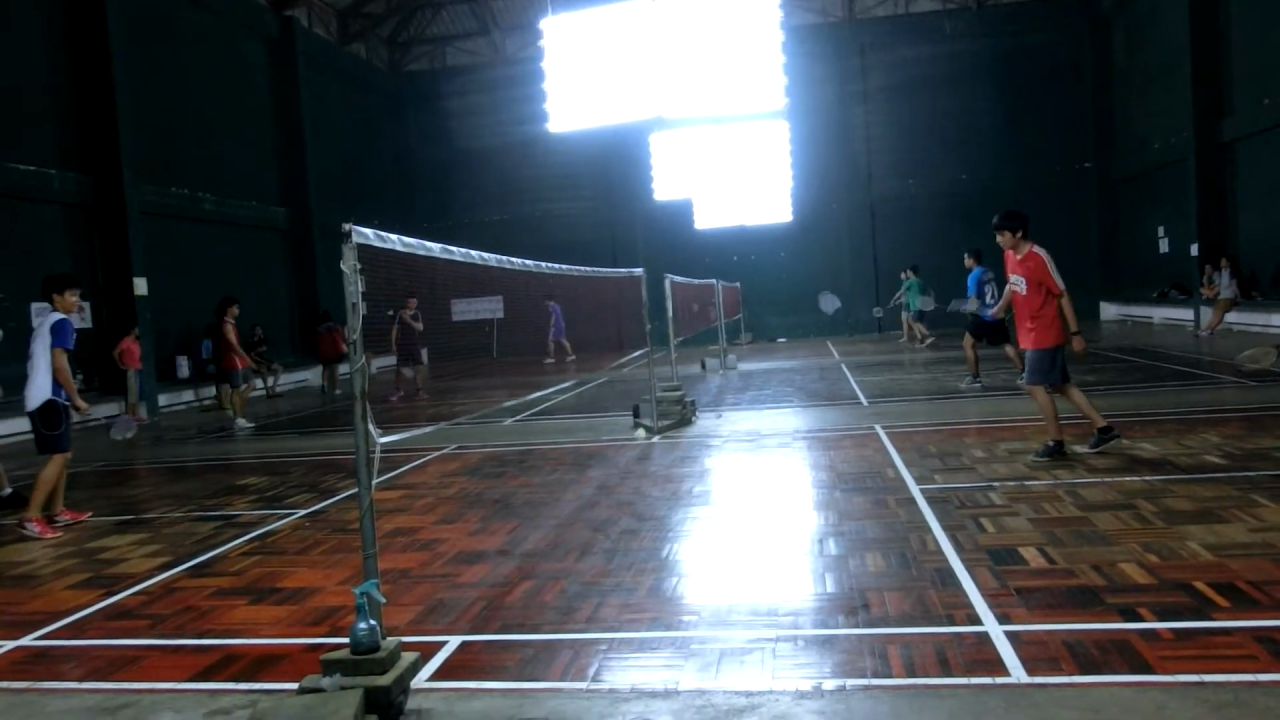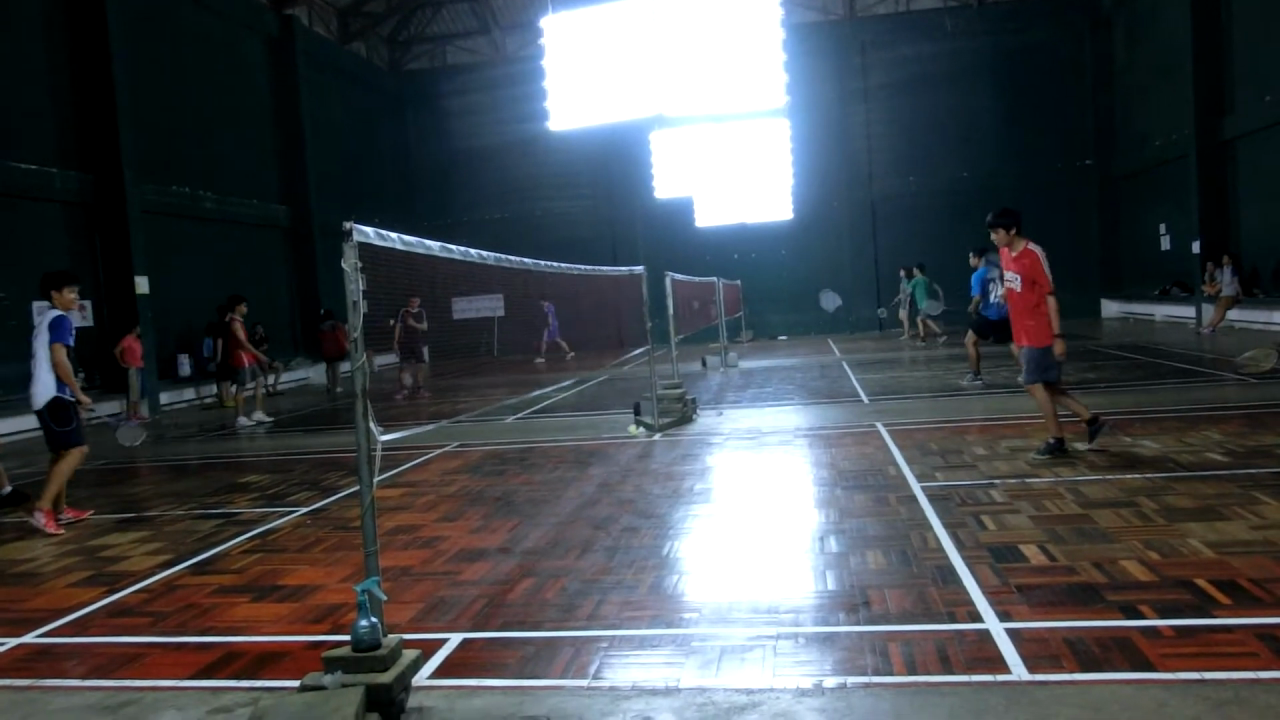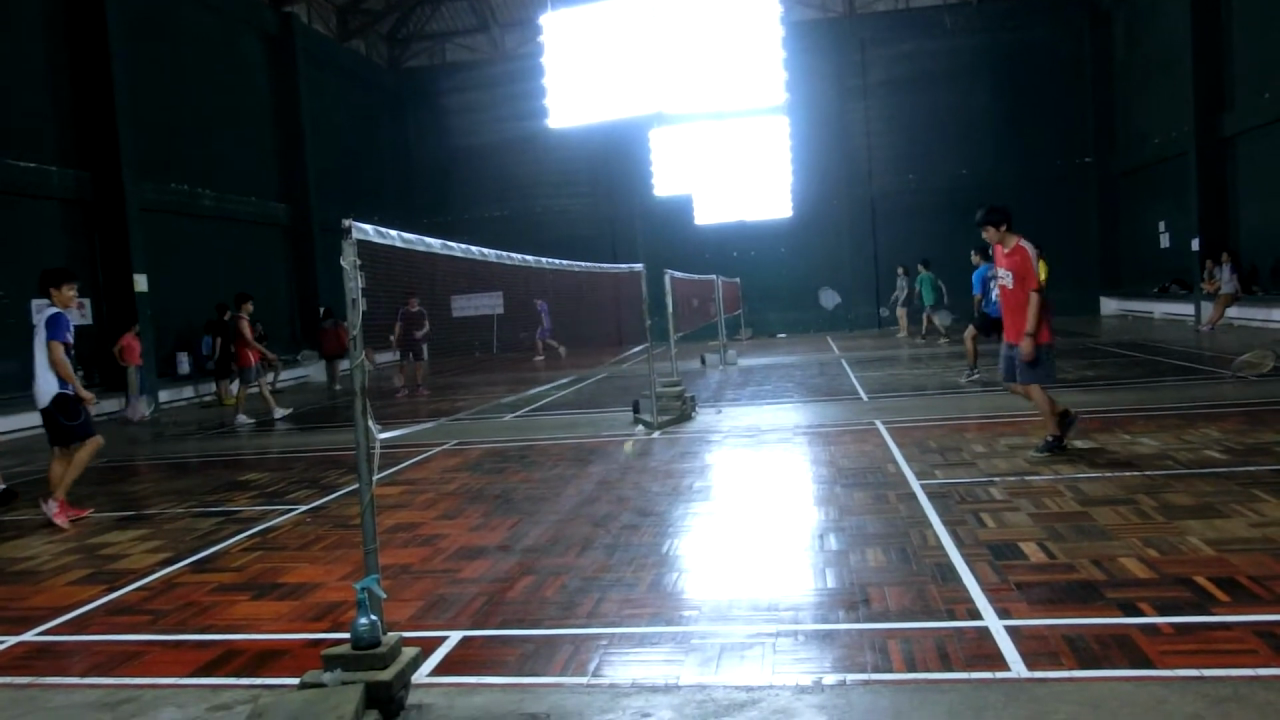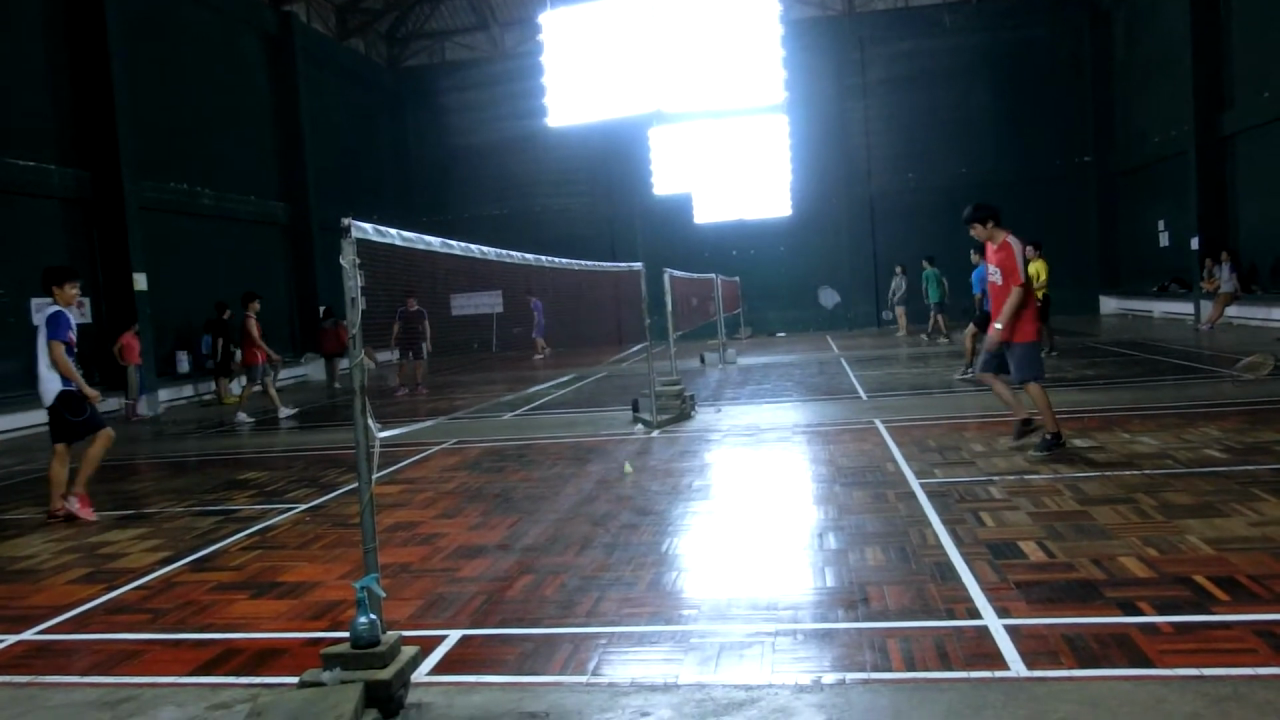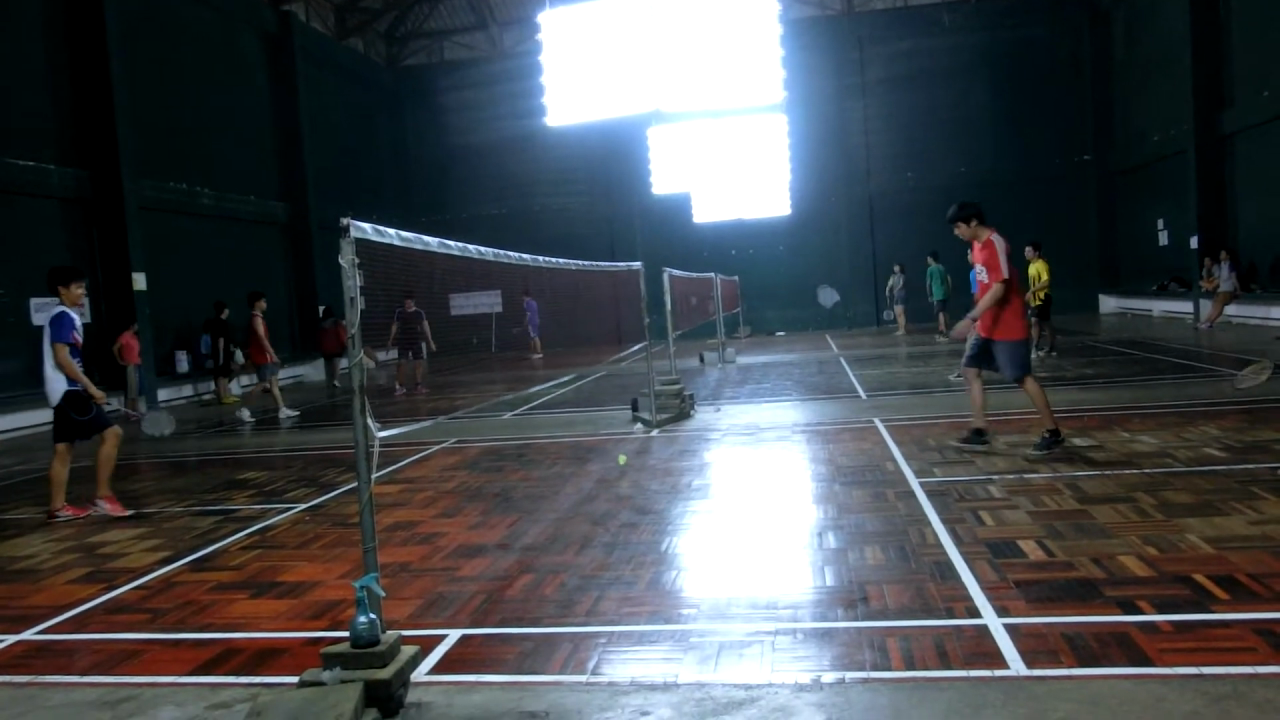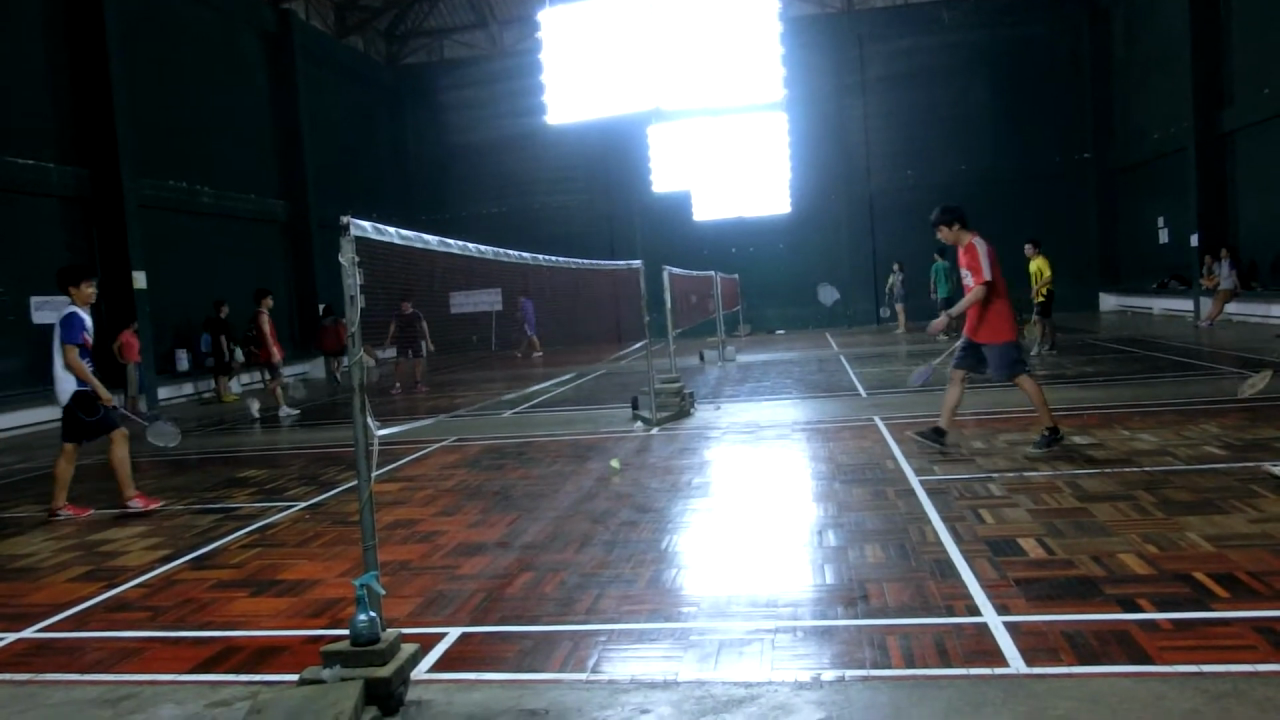
dt=0.1s
person 1, frame 1
left shoulder: (46, 323)
right shoulder: (61, 323)
right elbow: (59, 363)
right wrist: (76, 398)
left hip: (40, 398)
right hip: (49, 399)
left knee: (60, 456)
right knee: (59, 457)
left ankle: (57, 512)
right ankle: (31, 518)
person 1, frame 2
left shoulder: (46, 321)
right shoulder: (60, 319)
right elbow: (59, 359)
right wrist: (79, 393)
left hip: (45, 396)
right hip: (55, 396)
left knee: (63, 452)
right knee: (77, 451)
left ankle: (60, 510)
right ankle: (41, 509)
person 1, frame 3
left shoulder: (49, 318)
right shoulder: (57, 317)
right elbow: (57, 356)
left wrist: (75, 390)
right wrist: (80, 389)
left hip: (49, 394)
right hip: (59, 392)
left knee: (61, 450)
right knee: (93, 442)
left ankle: (62, 506)
right ankle: (55, 499)
person 1, frame 4
left shoulder: (53, 316)
right shoulder: (58, 316)
right elbow: (58, 356)
left wrist: (79, 387)
right wrist: (84, 386)
left hip: (54, 392)
right hip: (64, 390)
left knee: (61, 448)
right knee: (104, 434)
left ankle: (58, 506)
right ankle: (76, 494)
person 1, frame 5
left shoulder: (66, 317)
right shoulder: (62, 317)
right elbow: (61, 358)
left wrist: (86, 388)
right wrist: (91, 388)
left hip: (67, 390)
right hip: (69, 390)
left knee: (64, 449)
right knee: (111, 432)
left ankle: (59, 506)
right ankle: (103, 497)
person 1, frame 6
left shoulder: (79, 317)
right shoulder: (72, 317)
right elbow: (71, 359)
left wrist: (96, 389)
right wrist: (99, 388)
left hip: (76, 391)
right hip: (79, 390)
left knee: (70, 448)
right knee: (118, 435)
left ankle: (59, 506)
right ankle: (131, 497)
person 2, frame 1
left shoulder: (1040, 258)
right shoulder: (1009, 255)
left elbow: (1062, 296)
left wrist: (1075, 333)
right wrist: (1002, 306)
left hip: (1044, 334)
right hip: (1029, 334)
left knee: (1034, 385)
right knee: (1062, 386)
left ankle: (1056, 443)
right ankle: (1104, 429)
person 2, frame 2
left shoulder: (1034, 255)
right shoulder: (1004, 252)
left elbow: (1050, 296)
left wrist: (1058, 336)
left hip: (1040, 332)
right hip: (1024, 333)
left knee: (1034, 384)
right knee: (1046, 385)
left ankle: (1056, 440)
right ankle: (1091, 420)
person 2, frame 3
left shoulder: (1026, 251)
right shoulder: (998, 249)
left elbow: (1035, 295)
left wrist: (1028, 335)
left hip: (1030, 332)
right hip: (1013, 331)
left knee: (1030, 383)
right knee: (1013, 383)
left ankle: (1056, 437)
right ankle: (1061, 414)
person 2, frame 4
left shoulder: (1012, 246)
right shoulder: (989, 245)
left elbow: (1018, 290)
left wrist: (1000, 326)
left hip: (1019, 328)
right hip: (1001, 328)
left knee: (1028, 381)
right knee: (985, 373)
left ankle: (1054, 435)
right ankle: (1024, 419)
person 2, frame 5
left shoulder: (995, 244)
right shoulder: (978, 244)
left elbow: (1000, 287)
left wrist: (970, 318)
left hip: (1008, 325)
right hip: (987, 325)
left knee: (1023, 378)
right knee: (970, 370)
left ankle: (1051, 432)
right ankle: (979, 431)
person 2, frame 6
left shoulder: (978, 247)
right shoulder: (962, 248)
left elbow: (981, 290)
left wrist: (948, 316)
left hip: (996, 327)
right hip: (975, 327)
left knee: (1018, 376)
right knee: (956, 374)
left ankle: (1052, 430)
right ankle: (940, 431)
